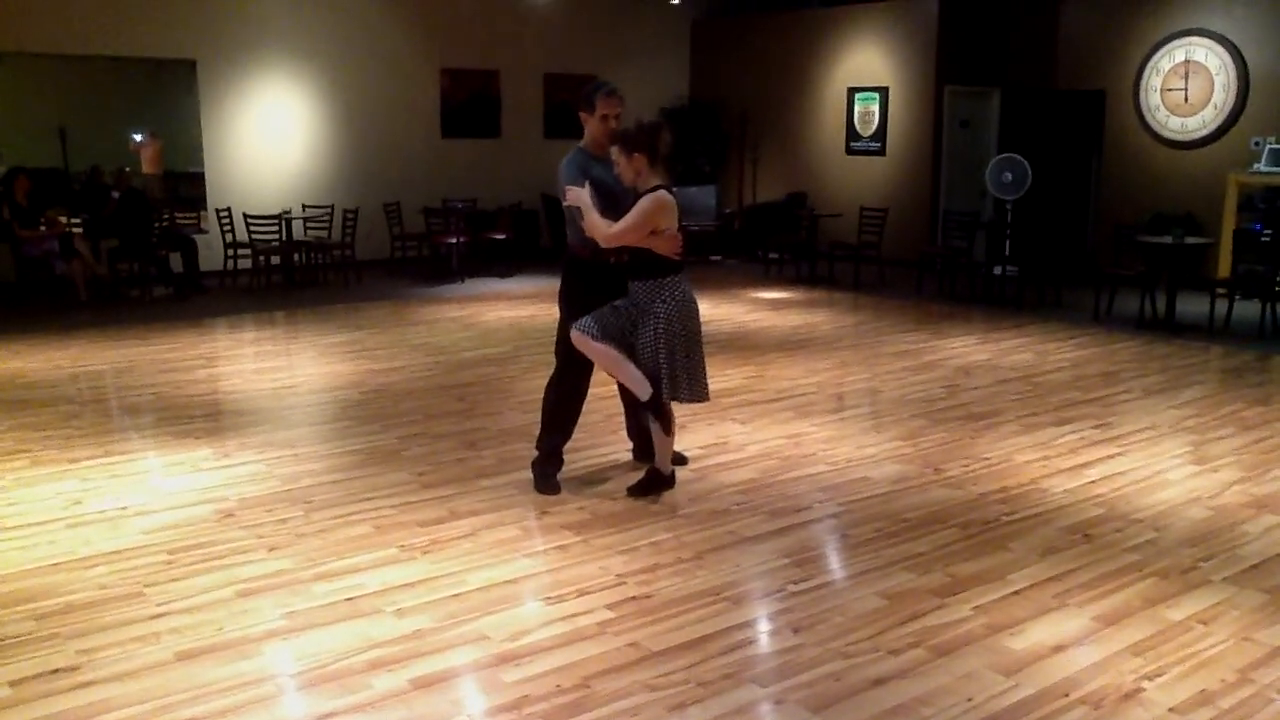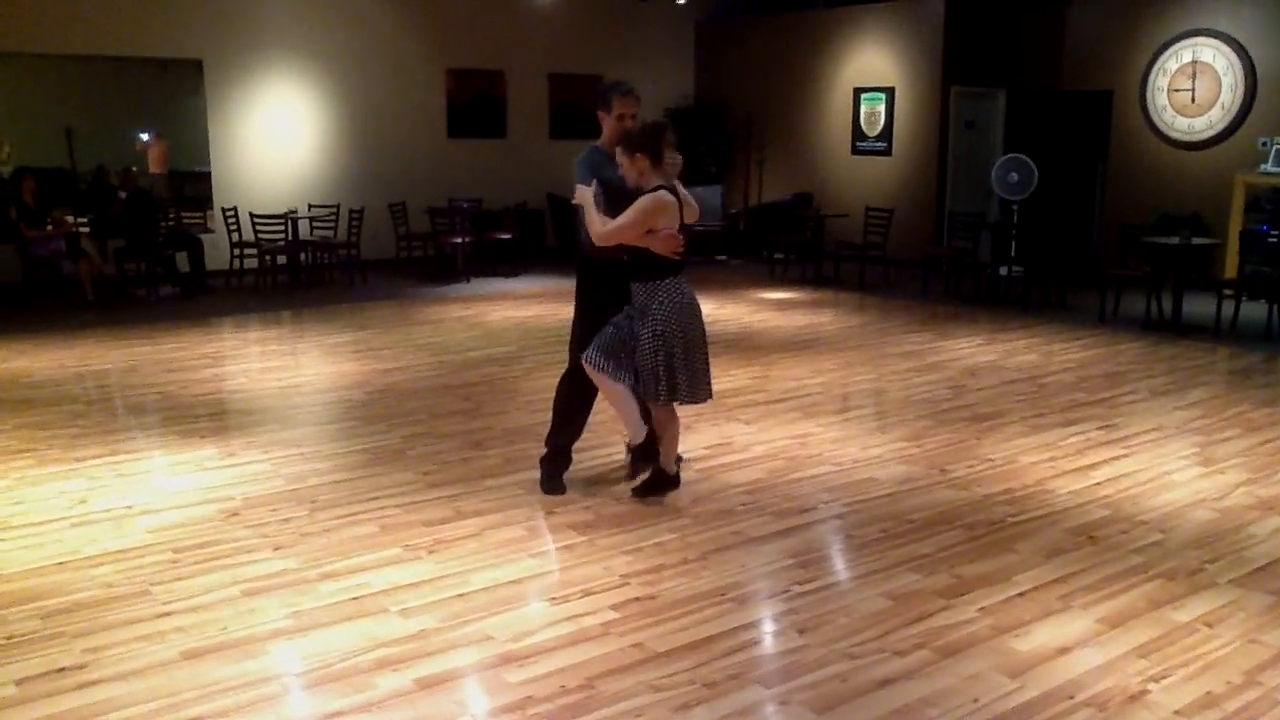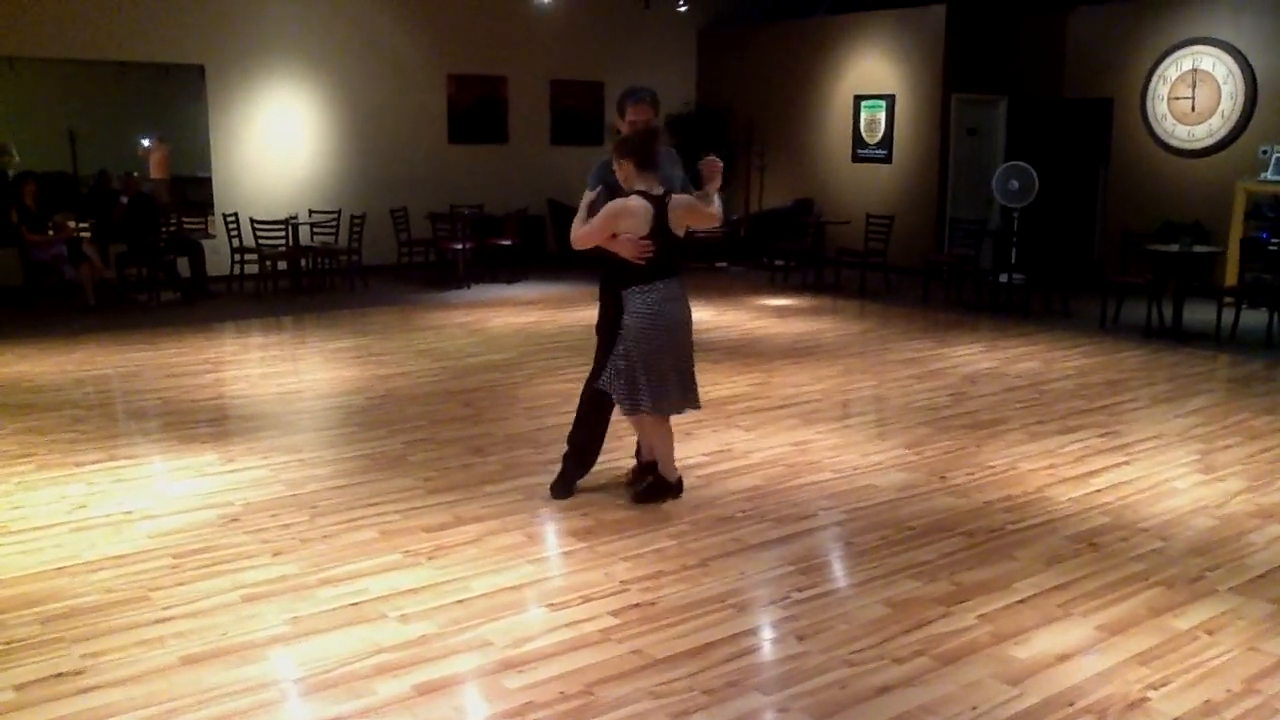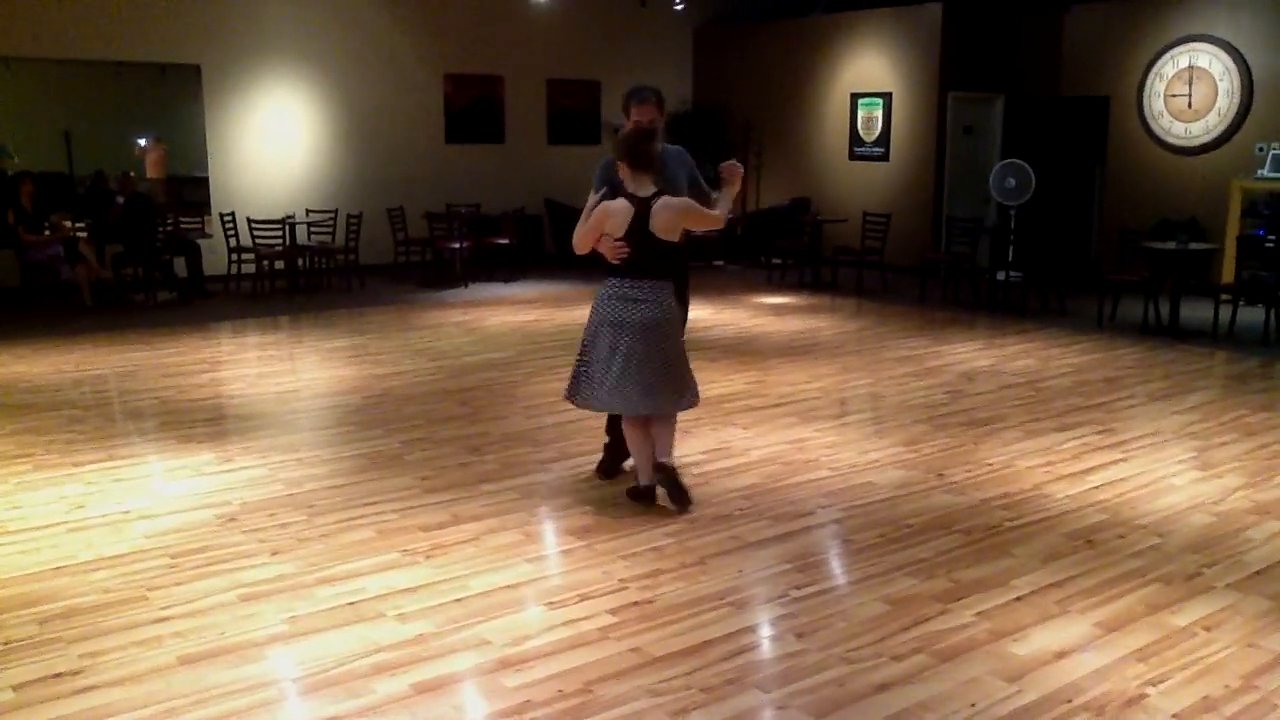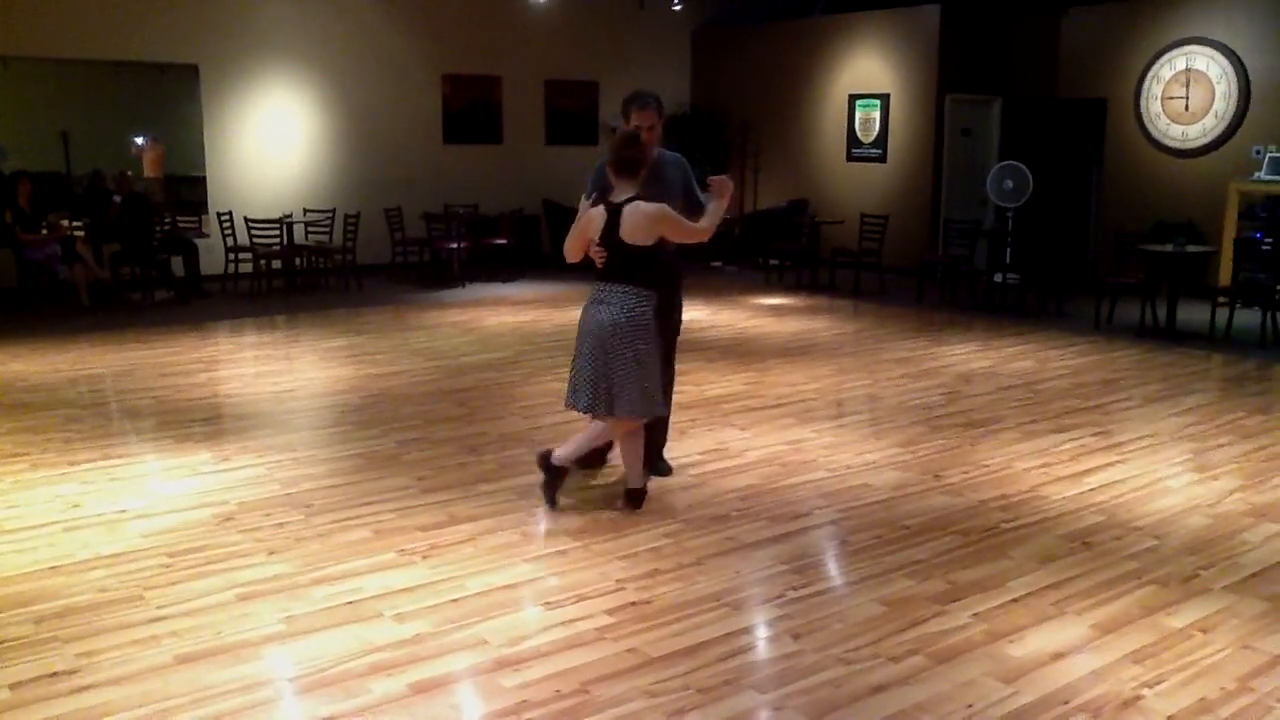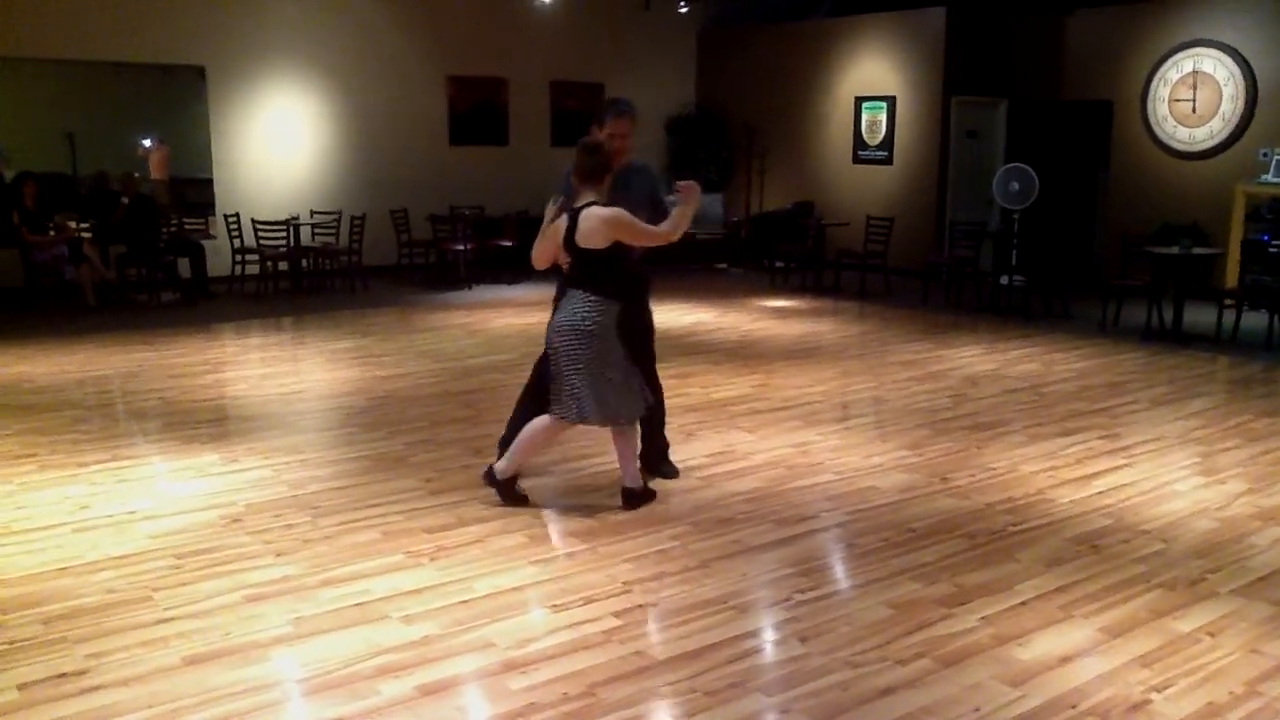
dt=0.4s
person 1, frame 1
right shoulder: (575, 166)
right wrist: (651, 242)
left hip: (623, 274)
right hip: (586, 277)
right knee: (572, 371)
left ankle: (647, 443)
right ankle: (546, 461)
person 1, frame 2
right shoulder: (589, 164)
right wrist: (649, 241)
right hip: (601, 274)
right knee: (585, 367)
left ankle: (649, 445)
right ankle: (554, 460)
person 1, frame 3
left shoulder: (669, 159)
right shoulder: (607, 170)
left wrist: (711, 183)
right wrist: (616, 244)
right hip: (622, 279)
right knee: (608, 370)
right ankle: (574, 465)
person 1, frame 4
left shoulder: (679, 159)
right shoulder: (612, 168)
left elbow: (707, 209)
left wrist: (730, 185)
right wrist: (604, 245)
left hip: (671, 271)
right ankle: (617, 450)
person 1, frame 5
left shoulder: (676, 167)
right shoulder: (605, 172)
left elbow: (698, 219)
right wrist: (593, 250)
left hip: (663, 276)
left knee: (659, 366)
left ankle: (653, 451)
right ankle: (600, 444)
person 1, frame 6
left shoulder: (644, 176)
right shoulder: (577, 177)
left hip: (627, 283)
left knee: (643, 371)
right knee: (552, 368)
left ankle: (655, 454)
right ankle: (509, 450)
person 2, frame 1
left shoulder: (657, 201)
right shoulder: (652, 197)
left elbow: (607, 237)
left wrist: (584, 202)
left hip: (664, 303)
right hip: (644, 300)
left knee: (659, 392)
right knee: (582, 333)
left ankle: (662, 472)
right ankle: (648, 393)
person 2, frame 2
left shoulder: (654, 202)
right shoulder: (672, 196)
left elbow: (602, 235)
right elbow: (691, 213)
left wrist: (587, 201)
right wrist: (673, 177)
left hip: (664, 304)
right hip: (650, 302)
left knee: (660, 396)
right knee: (596, 360)
left ankle: (668, 472)
right ankle: (641, 436)
person 2, frame 3
left shoulder: (622, 208)
right shoulder: (681, 204)
left elbow: (578, 241)
right elbow: (714, 217)
left wrist: (585, 204)
right wrist: (712, 189)
left hip: (644, 308)
right hip: (673, 303)
left knee: (646, 403)
right knee: (647, 397)
left ankle: (669, 477)
right ankle: (653, 462)
person 2, frame 4
left shoulder: (609, 210)
right shoulder: (676, 208)
left elbow: (580, 246)
right elbow: (717, 219)
left wrist: (589, 207)
right wrist: (730, 189)
left hip: (614, 306)
right hip: (657, 308)
left knee: (628, 400)
right knee: (662, 397)
left ankle: (646, 480)
right ankle: (664, 464)
person 2, frame 5
left shoulder: (594, 216)
right shoulder: (653, 213)
left elbow: (571, 255)
right elbow: (701, 233)
right wrist: (721, 200)
left hip: (599, 309)
right hip: (632, 314)
left knee: (629, 406)
right knee: (631, 408)
left ankle: (635, 484)
right ankle: (559, 458)
person 2, frame 6
left shoulder: (561, 222)
right shoulder: (610, 218)
left elbow: (539, 261)
right elbow: (664, 235)
right wrist: (688, 204)
left hip: (575, 316)
right hip: (589, 322)
left knee: (620, 403)
right knee: (565, 412)
left ankle: (634, 485)
right ankle: (500, 470)
